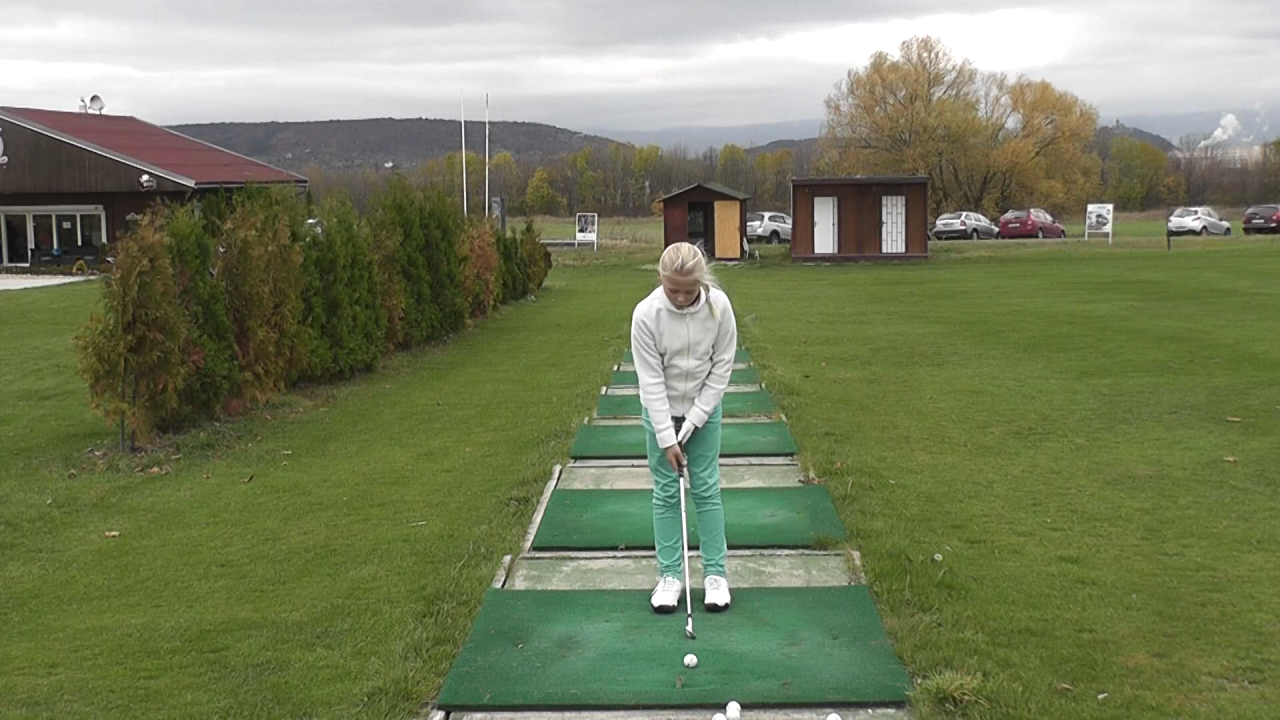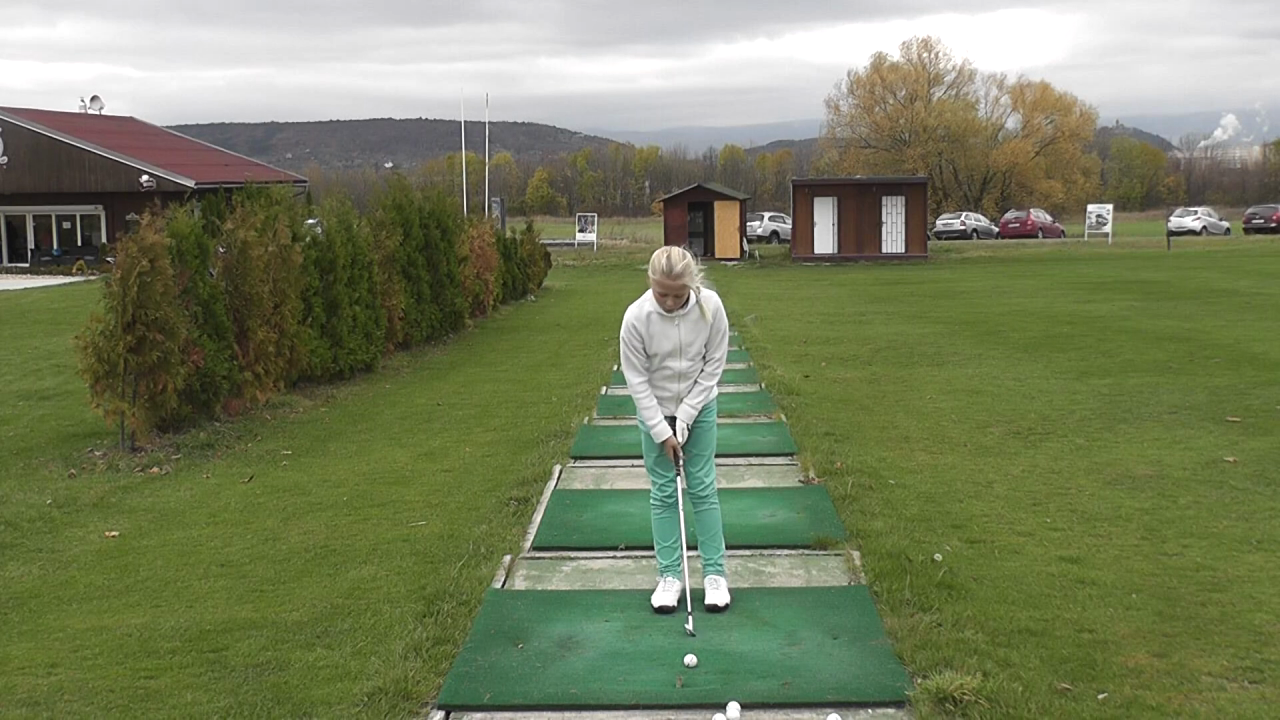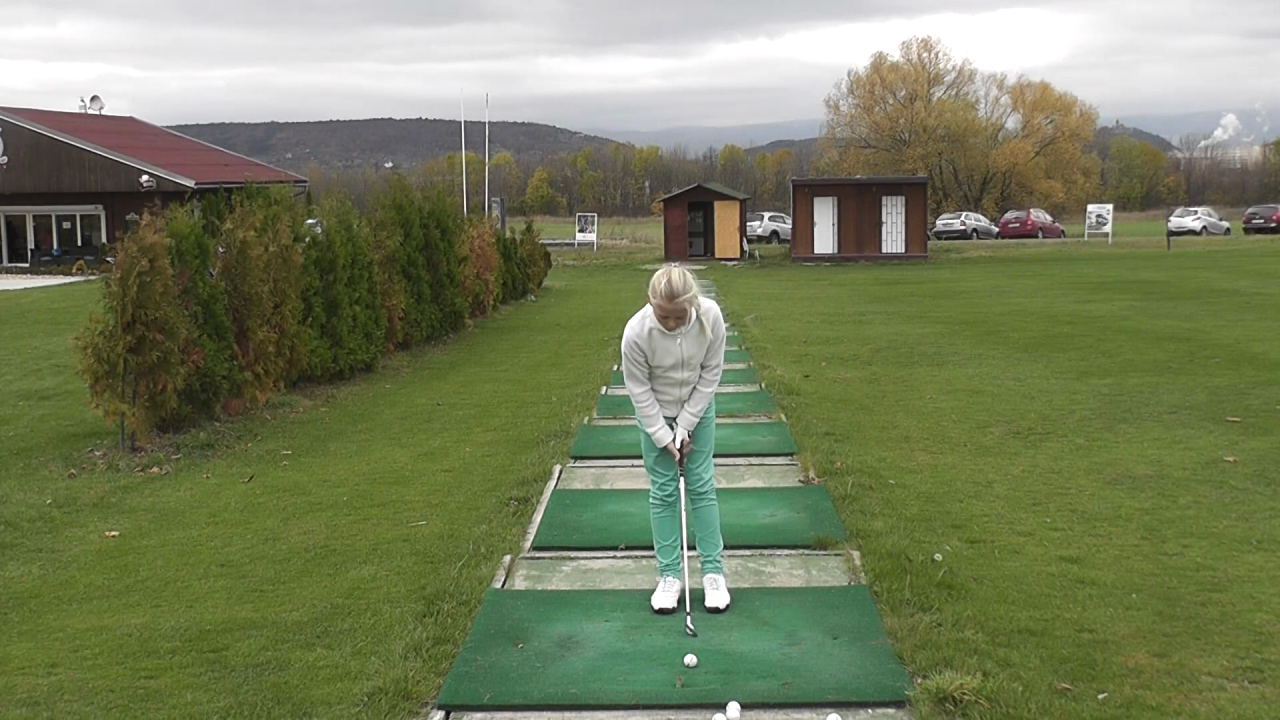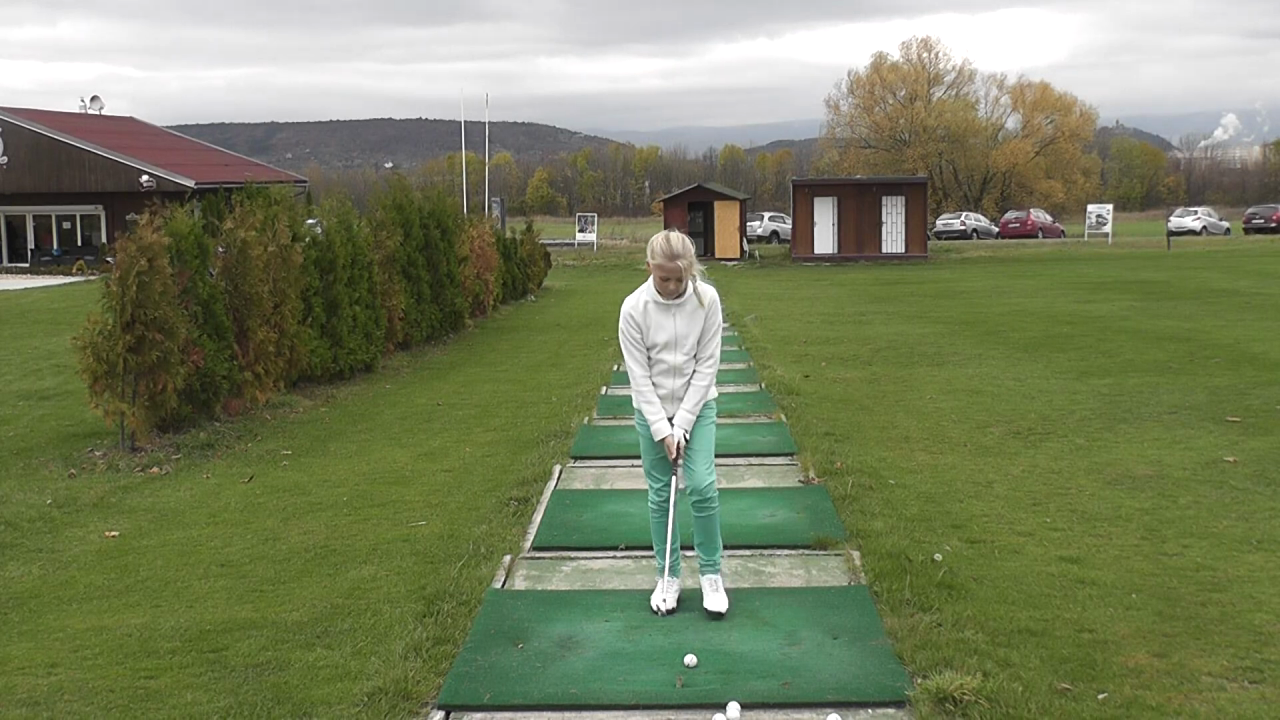
dt=0.4s
person 1, frame 1
left shoulder: (719, 305)
right shoulder: (646, 314)
left elbow: (722, 366)
right elbow: (651, 380)
left wrist: (694, 421)
right wrist: (666, 438)
left hip: (704, 407)
right hip: (660, 408)
left knee: (706, 488)
right knee: (666, 491)
left ankle: (715, 572)
right ankle: (669, 575)
person 1, frame 2
left shoulder: (710, 305)
right shoulder: (636, 317)
left elbow: (714, 364)
right elbow: (636, 379)
left wrist: (686, 416)
right wrist: (661, 430)
left hip: (700, 406)
right hip: (655, 410)
left knee: (703, 487)
right knee: (663, 492)
left ankle: (715, 572)
right ankle: (669, 575)
person 1, frame 3
left shoulder: (710, 315)
right shoulder: (636, 332)
left elbow: (711, 372)
right elbow: (639, 389)
left wrist: (686, 424)
right wrist: (662, 436)
left hip: (698, 407)
right hip: (655, 413)
left knee: (701, 486)
right knee: (663, 491)
left ankle: (713, 572)
right ankle: (669, 575)
person 1, frame 4
left shoulder: (707, 299)
right shoulder: (634, 308)
left elbow: (707, 365)
right elbow: (639, 374)
left wrist: (683, 423)
right wrist: (662, 429)
left hip: (698, 406)
right hip: (652, 411)
left knee: (702, 486)
right knee: (660, 495)
left ankle: (711, 572)
right ankle: (668, 576)
